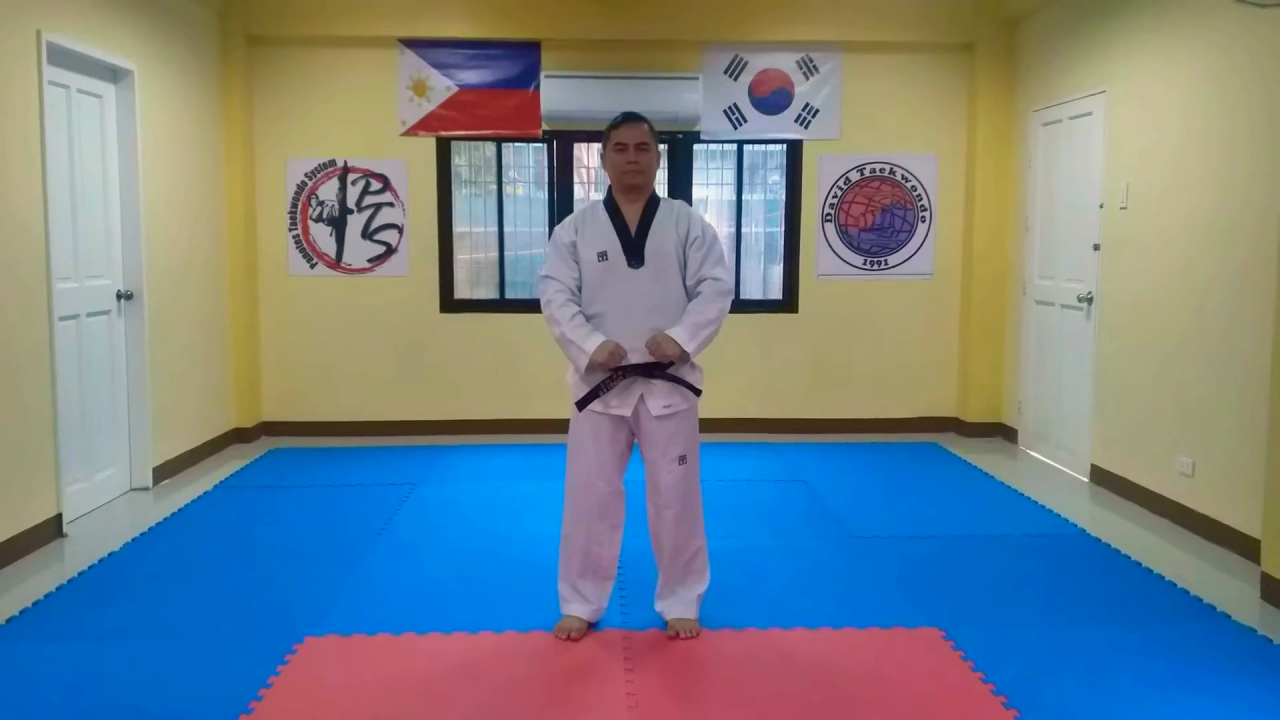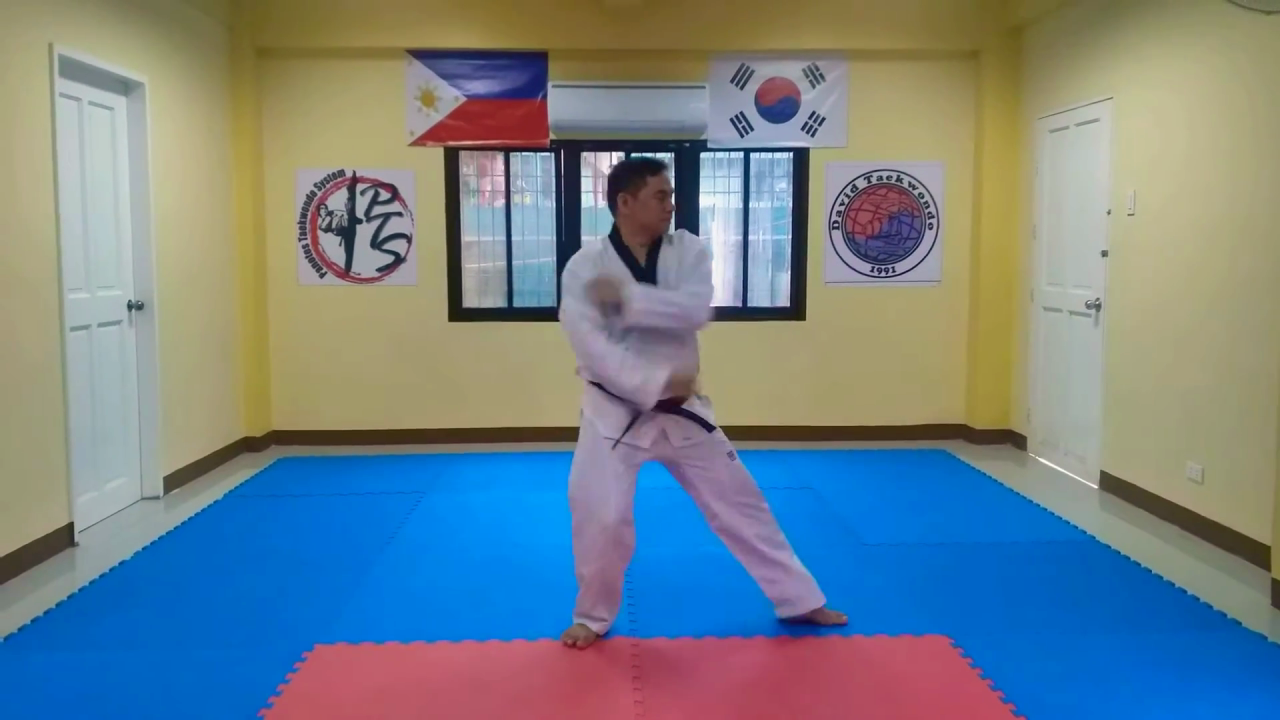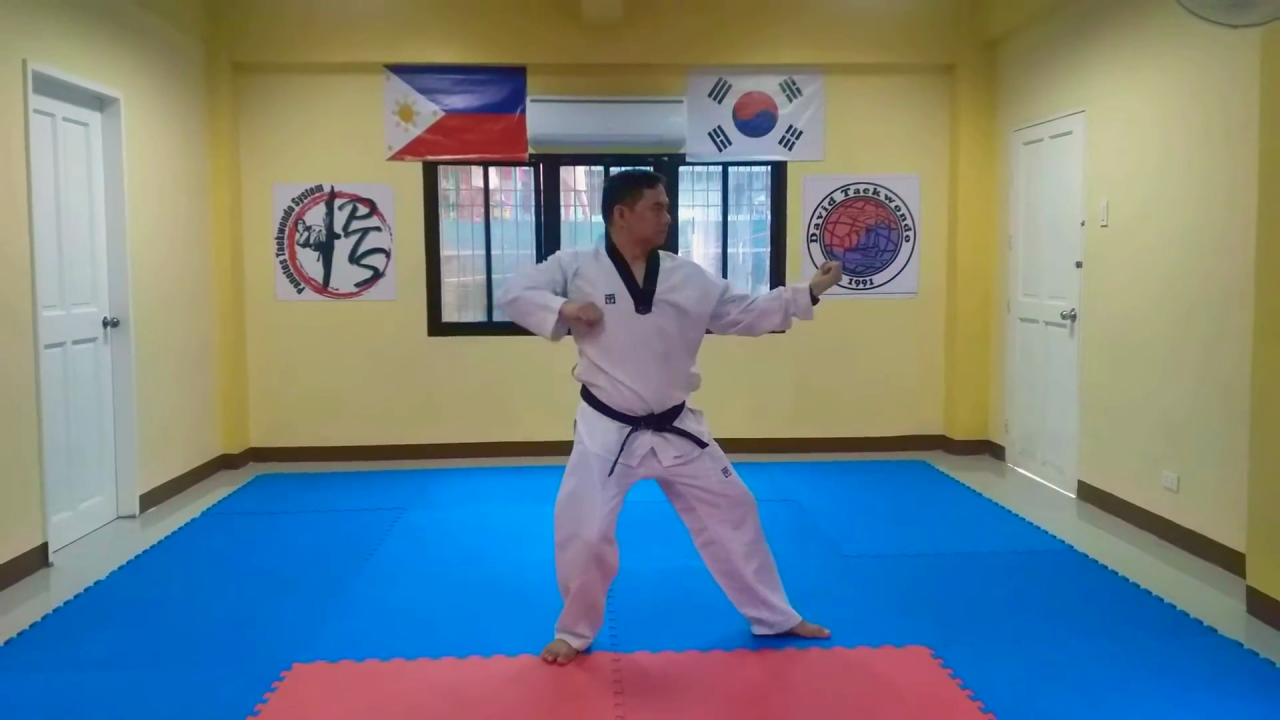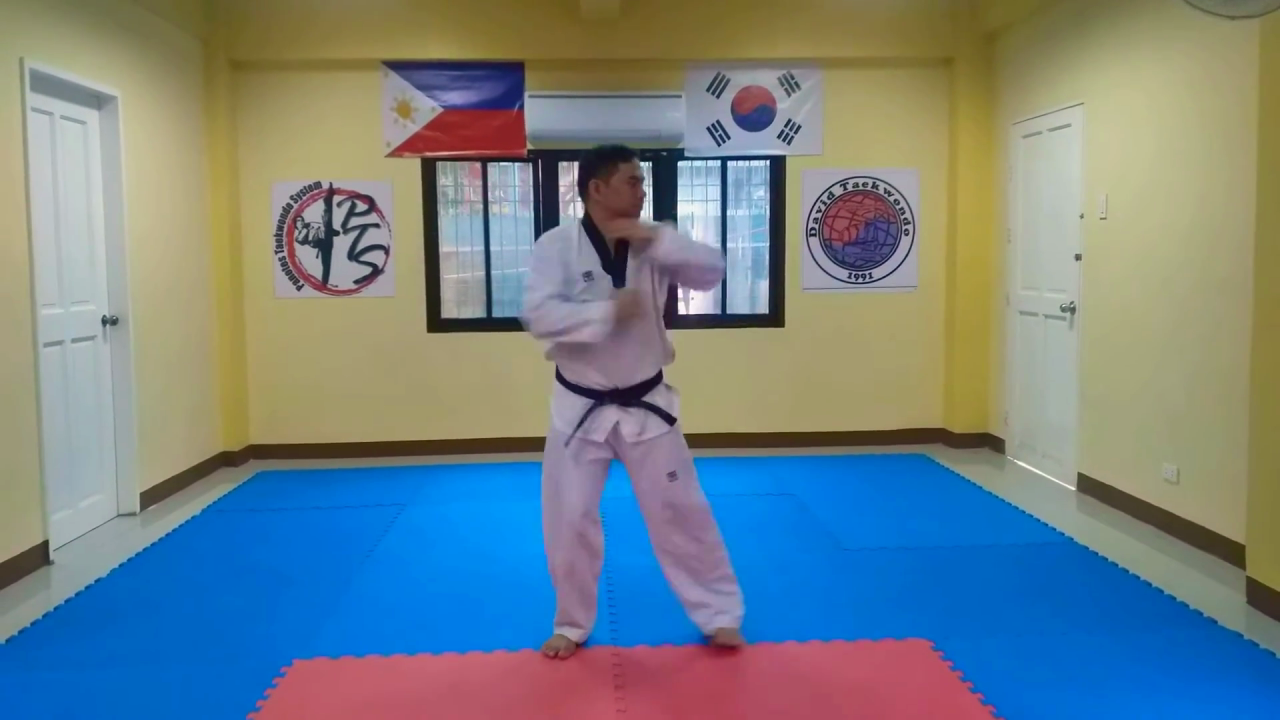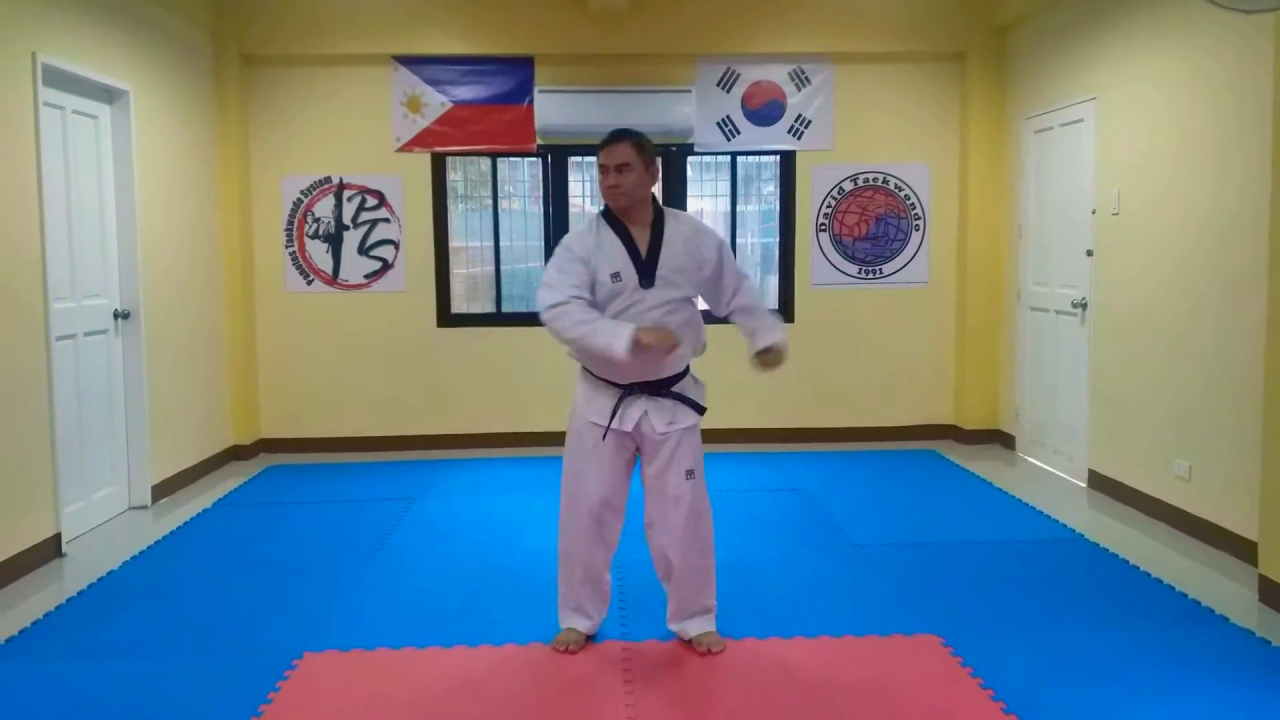
dt=1s
person 1, frame 1
left shoulder: (686, 223)
right shoulder: (576, 228)
left elbow: (716, 288)
right elbow: (554, 295)
left wrist: (682, 338)
right wrist: (589, 345)
left hip: (668, 381)
right hip: (600, 381)
left knee: (676, 495)
right knee: (590, 495)
left ankle: (680, 602)
right ankle: (580, 604)
person 1, frame 2
left shoulder: (686, 252)
right shoulder: (586, 266)
left elbow: (692, 311)
right elbow: (590, 344)
left wrist: (627, 297)
right wrist: (654, 382)
left hip: (682, 411)
right hip: (615, 414)
left knee: (740, 502)
right knee: (602, 518)
left ankle: (800, 598)
right ankle: (592, 615)
person 1, frame 3
left shoulder: (688, 277)
right shoulder: (577, 268)
left elbow: (745, 314)
right elbow: (511, 294)
left wrist: (808, 292)
right wrist: (561, 310)
left hip: (676, 429)
right hip: (606, 430)
left knee: (732, 514)
right knee: (584, 534)
left ankle: (776, 618)
right ankle: (574, 631)
person 1, frame 4
left shoulder: (653, 237)
right shoulder: (555, 246)
left elbow: (711, 270)
right elbow: (542, 315)
left wrist: (656, 242)
right wrist: (607, 314)
left hip: (646, 404)
right hip: (579, 406)
left knee: (680, 509)
right knee: (570, 519)
left ankle: (718, 612)
right ankle: (572, 623)
person 1, frame 5
left shoulder: (695, 236)
right shoulder: (581, 243)
left elbow: (737, 293)
right elbow: (558, 310)
left wrist: (768, 337)
right wrist: (627, 337)
left hip: (674, 400)
right hip: (604, 398)
left knee: (683, 513)
right knee: (589, 509)
left ankle: (694, 620)
right ankle: (581, 619)
